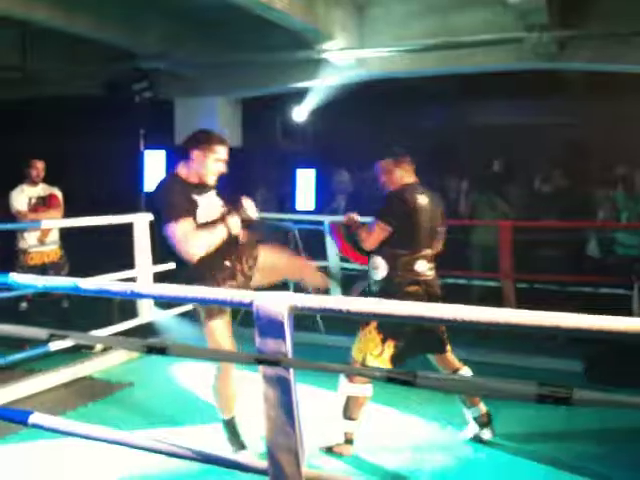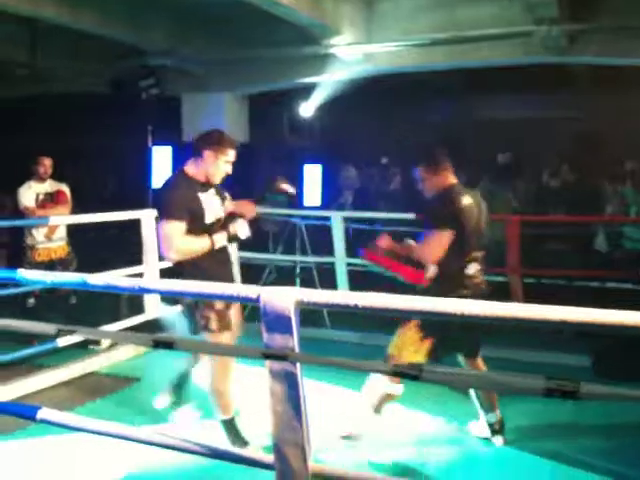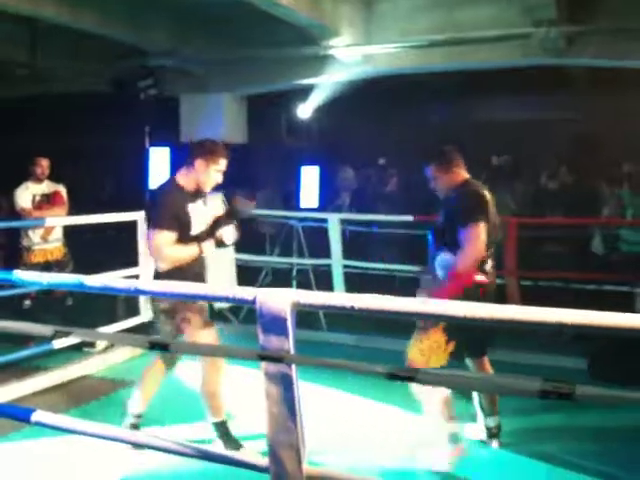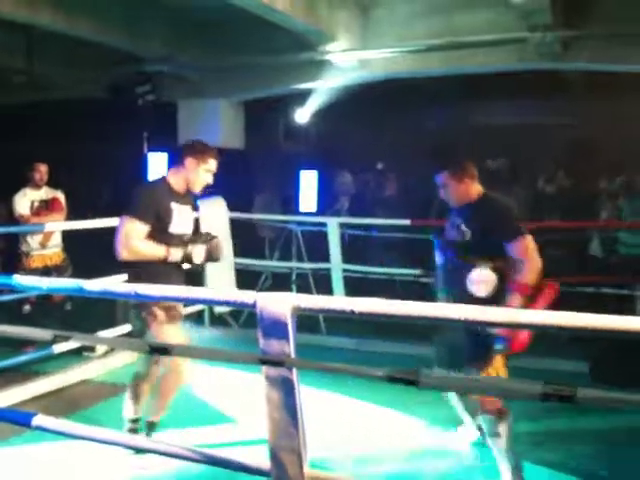
dt=0.2s
person 1, frame 1
left shoulder: (205, 184)
right shoulder: (169, 194)
right elbow: (191, 249)
left wrist: (239, 219)
right wrist: (231, 220)
left hip: (238, 261)
right hip: (211, 281)
left knee: (290, 262)
right knee: (227, 358)
right ankle: (231, 430)
person 1, frame 2
left shoulder: (209, 184)
right shoulder: (176, 192)
left elbow: (233, 209)
right elbow: (171, 249)
right wrist: (222, 236)
left hip: (222, 275)
left knee: (231, 330)
right knee: (224, 356)
left ankle: (181, 384)
right ankle: (229, 427)
person 1, frame 3
left shoulder: (196, 194)
right shoulder: (166, 199)
left elbow: (207, 227)
right elbow: (163, 258)
left wrist: (230, 214)
right wrist: (211, 243)
right hip: (175, 295)
left knee: (167, 357)
right knee: (214, 358)
left ankle: (133, 424)
right ankle: (222, 430)
person 1, frame 4
left shoulder: (187, 199)
right shoulder: (150, 194)
right elbow: (126, 247)
left wrist: (200, 248)
right wrist: (178, 253)
left knee: (156, 364)
right knee: (179, 362)
left ankle: (132, 430)
right ankle: (151, 428)
person 2, frame 1
left shoulder: (396, 198)
right shoulder: (433, 201)
left elbow: (368, 241)
left wrist: (353, 223)
left hip: (399, 293)
right hip: (427, 287)
left knee: (360, 363)
right knee: (443, 355)
left ankle: (346, 439)
right ankle: (482, 421)
person 2, frame 2
left shoulder: (443, 203)
right shoulder: (474, 200)
left elbow: (430, 254)
left wrist: (393, 246)
right wrist: (436, 250)
left hip: (444, 295)
right hip: (471, 291)
left knee: (397, 359)
right knee: (471, 359)
right ankle: (493, 425)
person 2, frame 3
left shoulder: (465, 197)
right shoulder: (476, 194)
left elbow: (474, 248)
left wrist: (440, 287)
right wrist: (444, 281)
left hip: (461, 293)
right hip: (476, 291)
left knee: (419, 361)
right knee: (478, 360)
right ankle: (491, 428)
person 2, frame 4
left shoulder: (496, 211)
right shoulder: (460, 212)
left elbow: (530, 261)
left wrist: (511, 307)
right wrist: (444, 302)
left knee: (484, 391)
right knee: (448, 369)
right ankle: (476, 425)
person 3, frame 1
left shoulder: (53, 191)
right shoulder: (17, 193)
left elbow: (58, 213)
right elbow: (22, 219)
left wrist: (33, 215)
right wrist: (47, 215)
left hip: (52, 249)
right hip: (28, 251)
person 3, frame 2
left shoulder: (61, 187)
right shoulder: (25, 190)
left elbow: (66, 209)
right elbow: (30, 215)
left wrist: (41, 212)
right wrist: (55, 210)
left hip: (60, 245)
right hip: (36, 247)
person 3, frame 3
left shoulder: (58, 188)
right shoulder: (22, 191)
left elbow: (62, 211)
right elbow: (26, 216)
left wrist: (37, 213)
right wrist: (51, 212)
left hip: (56, 246)
right hip: (32, 248)
person 3, frame 4
left shoulder: (56, 194)
right shoulder: (21, 197)
left elbow: (61, 216)
right elbow: (25, 222)
left wrist: (36, 219)
right wrist: (50, 218)
left hip: (55, 252)
right hip: (31, 254)
left knee: (60, 293)
